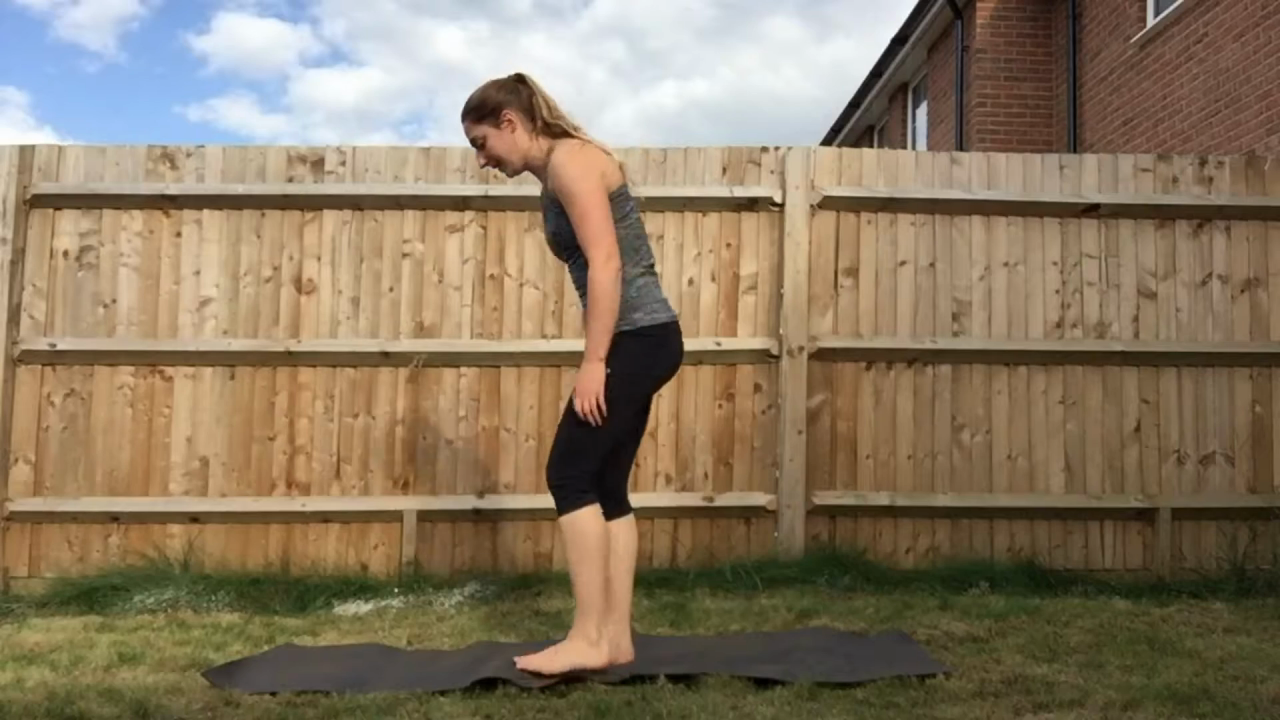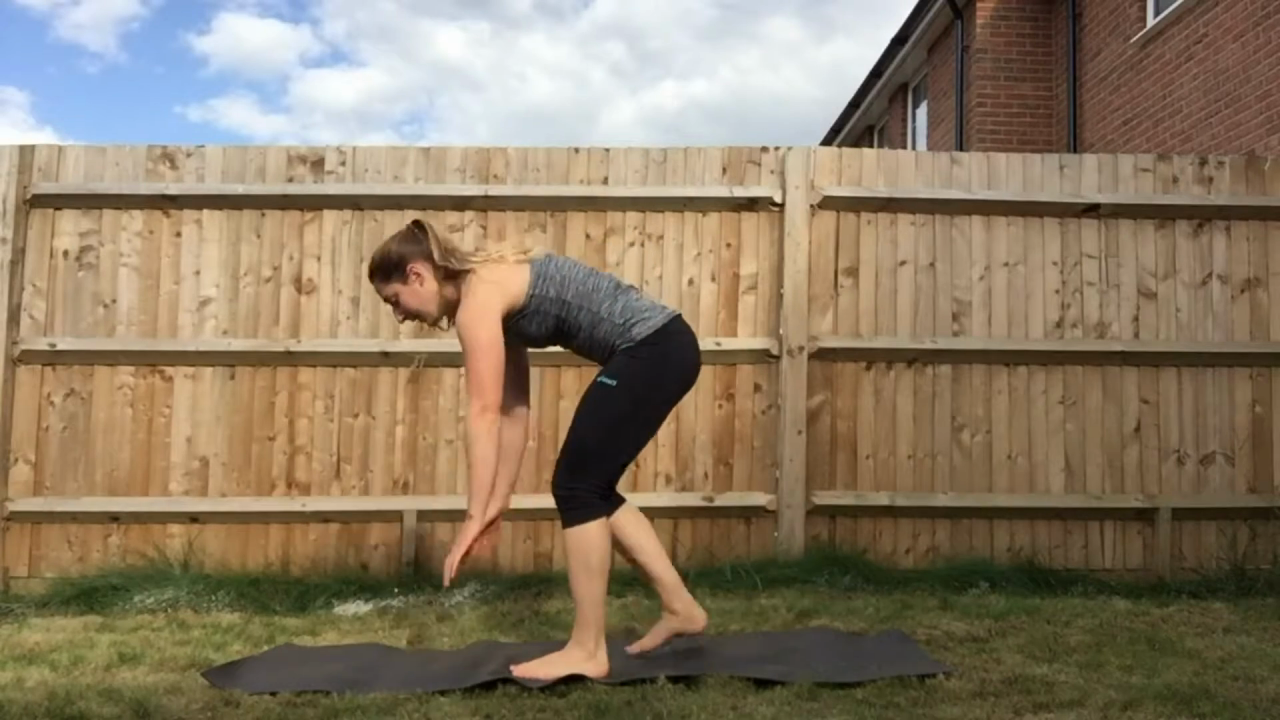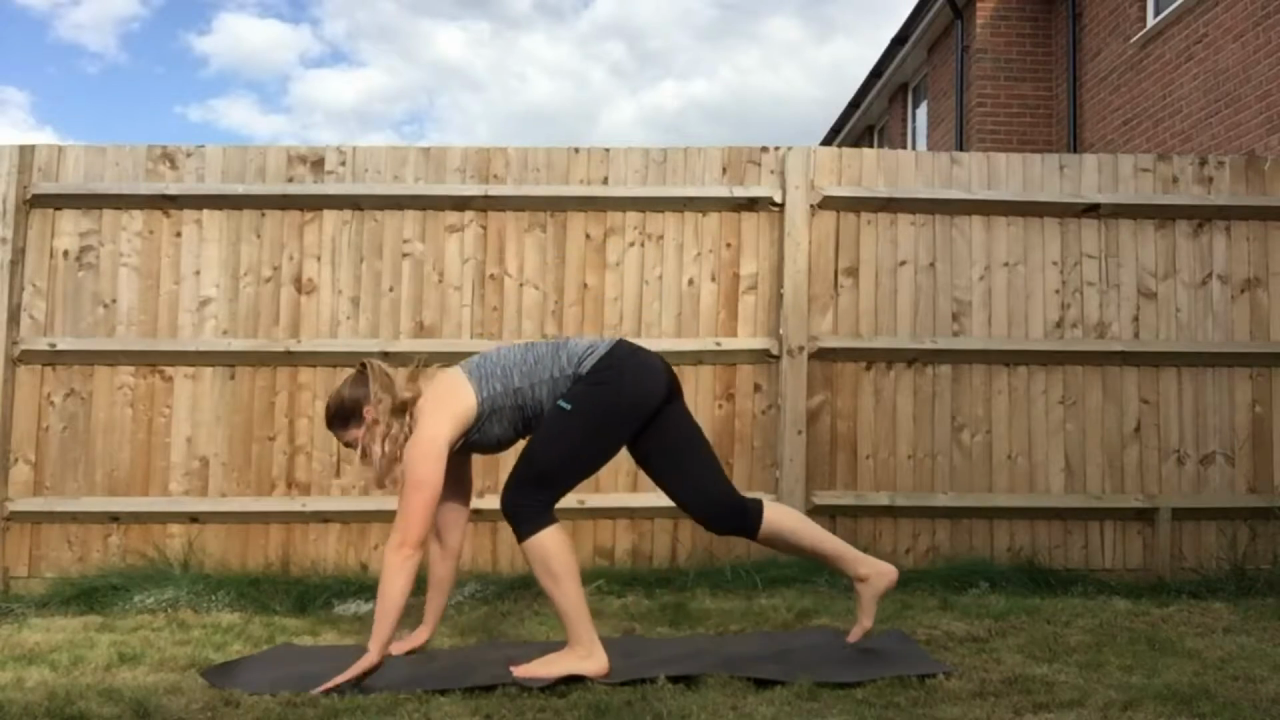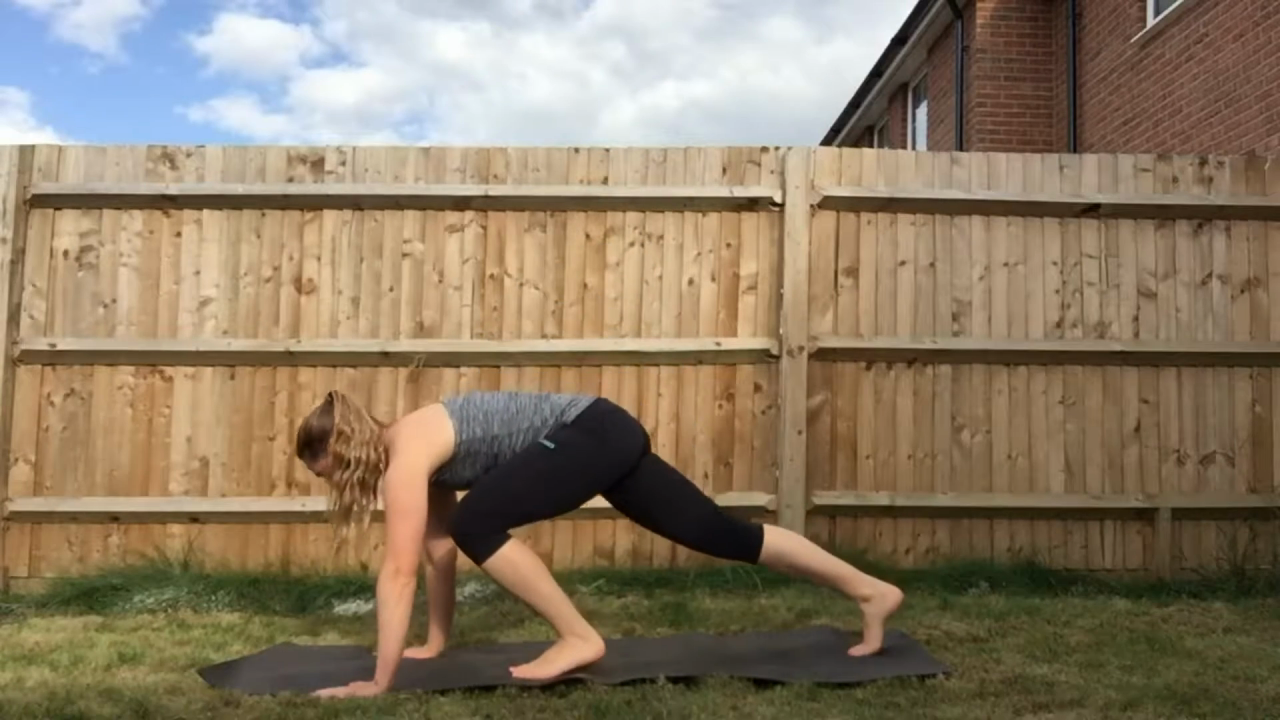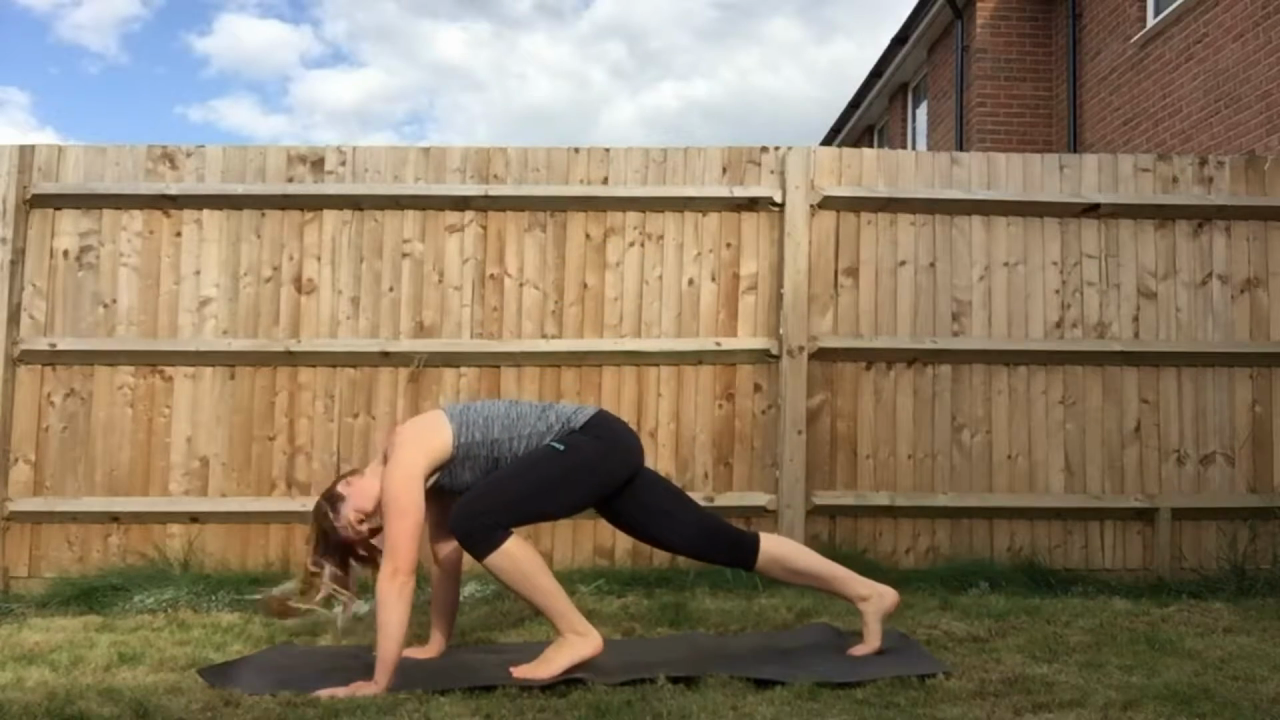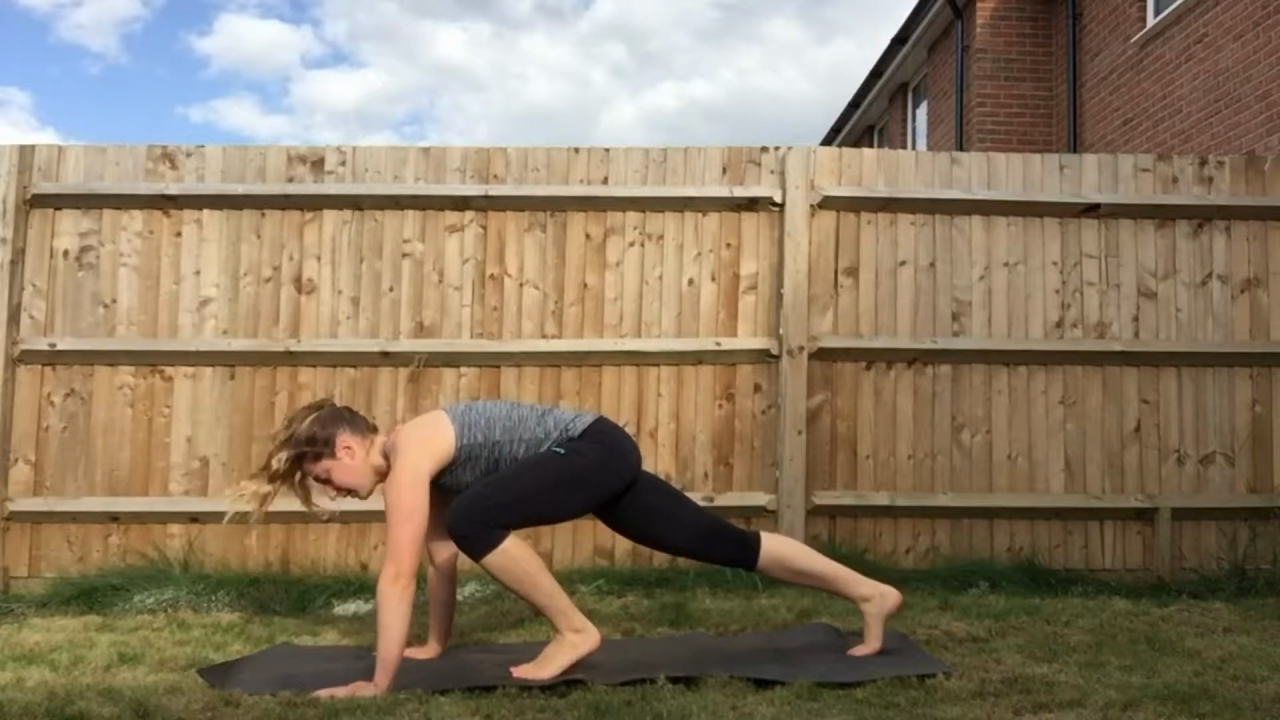
dt=0.4s
person 1, frame 1
left shoulder: (567, 160)
right shoulder: (563, 165)
left elbow: (606, 265)
left wrist: (593, 361)
right wrist: (599, 357)
left hip: (638, 338)
right hip: (644, 338)
left knee: (570, 473)
right knee: (604, 482)
left ankle: (590, 640)
right ankle: (615, 635)
person 1, frame 2
left shoulder: (479, 294)
right shoulder: (484, 293)
left elbow: (486, 416)
right elbow: (511, 408)
left wrist: (478, 515)
right wrist: (497, 500)
left hip: (650, 348)
right hip: (661, 345)
left knee: (576, 485)
right knee: (592, 489)
left ankle: (587, 652)
right ankle: (679, 605)
person 1, frame 3
left shoulder: (428, 426)
right shoulder: (442, 417)
left elbow: (405, 544)
right elbow: (447, 531)
left wrist: (374, 653)
right wrist: (425, 630)
left hip: (611, 380)
right hip: (638, 373)
left knee: (525, 503)
right knee: (719, 507)
left ankle: (585, 650)
right ankle: (866, 569)
person 1, frame 4
left shoulder: (404, 455)
right shoulder: (419, 450)
left elbow: (398, 573)
right elbow: (440, 550)
left wrist: (379, 680)
right wrist: (434, 643)
left hip: (591, 433)
right hip: (607, 435)
left knee: (478, 523)
right knee: (719, 532)
left ankle: (578, 638)
right ankle: (871, 592)
person 1, frame 5
left shoulder: (401, 459)
right shoulder: (428, 472)
left elbow: (397, 575)
right elbow: (446, 554)
left wrist: (379, 680)
right wrist: (435, 644)
left hip: (594, 440)
right hip: (600, 450)
left knee: (479, 519)
right knee: (717, 541)
left ankle: (576, 634)
right ankle: (868, 593)
person 1, frame 6
left shoulder: (406, 457)
right shoulder: (422, 463)
left elbow: (398, 575)
right elbow: (440, 554)
left wrist: (378, 682)
right wrist: (434, 644)
left hip: (595, 447)
right hip: (595, 460)
left knee: (475, 518)
right knee: (719, 540)
left ankle: (573, 631)
right ankle: (868, 594)
